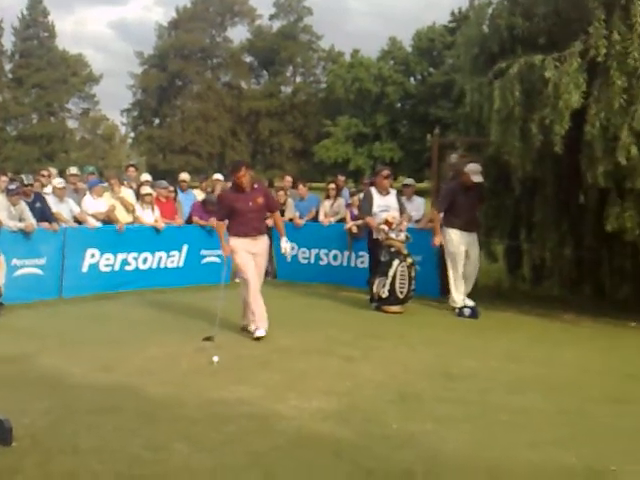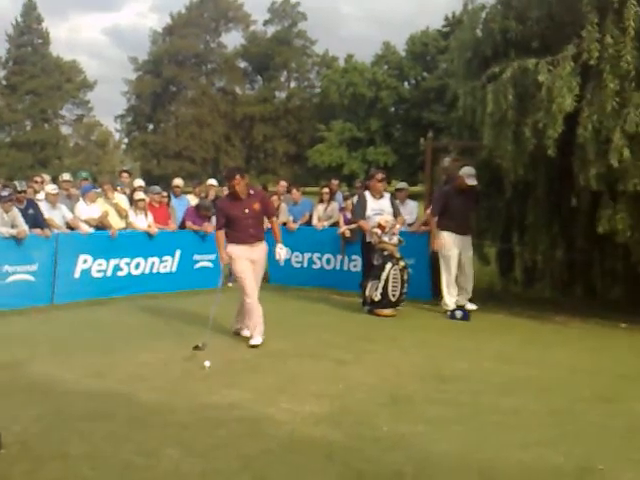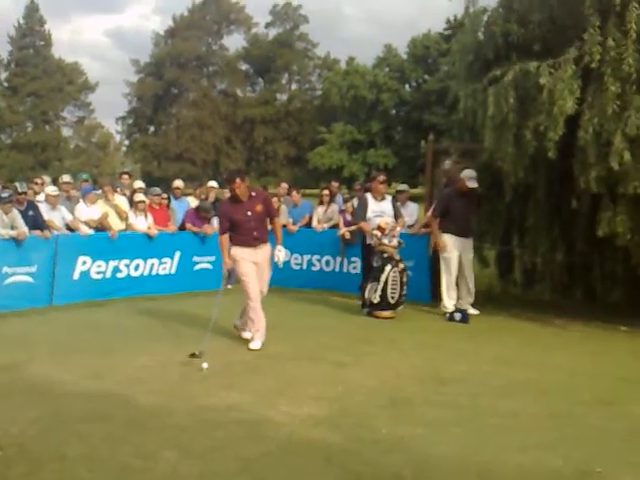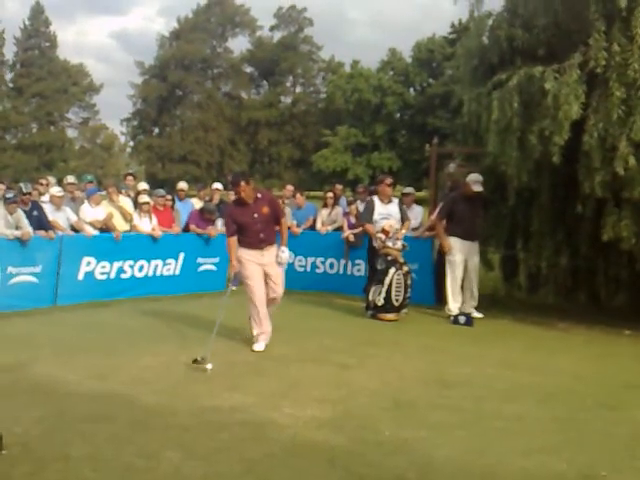
dt=0.1s
person 1, frame 1
left shoulder: (262, 190)
right shoulder: (226, 196)
left elbow: (275, 213)
right elbow: (221, 221)
left wrist: (283, 237)
right wrist: (223, 243)
left hip: (261, 241)
right hip: (238, 242)
left knee: (256, 284)
right knee: (251, 282)
left ankle: (248, 321)
right ankle: (260, 325)
person 1, frame 2
left shoulder: (259, 196)
right shoulder: (223, 204)
left elbow: (272, 218)
right elbow: (219, 230)
left wrist: (279, 243)
right wrist: (221, 252)
left hip: (259, 247)
right hip: (237, 250)
left knee: (252, 291)
right knee: (250, 290)
left ankle: (241, 325)
right ankle: (256, 332)
person 1, frame 3
left shoulder: (262, 197)
right shoulder: (226, 207)
left elbow: (275, 220)
right elbow: (224, 234)
left wrist: (279, 245)
right wrist: (225, 257)
left hip: (264, 249)
right hip: (241, 252)
left knee: (261, 291)
right knee: (252, 293)
left ankle: (242, 323)
right ankle: (257, 334)
person 1, frame 4
left shoulder: (268, 198)
right shoulder: (232, 210)
left elbow: (282, 221)
right elbow: (231, 236)
left wrist: (284, 246)
right wrist: (233, 260)
left hip: (271, 251)
right hip: (248, 254)
left knee: (276, 292)
right knee: (257, 296)
left ankle: (257, 320)
right ankle: (262, 336)
person 2, frame 1
left shoulder: (477, 188)
right shoulder: (451, 189)
right elbow: (437, 211)
left wrist: (475, 218)
right wrist: (438, 233)
left hip: (472, 232)
right hip: (454, 232)
left knee: (473, 266)
right knee: (456, 269)
left ankle: (462, 295)
right ankle: (457, 303)
person 2, frame 2
left shoulder: (472, 192)
right shoulder: (445, 192)
right elbow: (433, 215)
left wrist: (470, 220)
right wrist: (435, 237)
left hip: (466, 235)
right hip: (448, 235)
left knee: (467, 270)
right knee: (449, 271)
left ankle: (463, 299)
right ankle: (450, 305)
person 2, frame 3
left shoulder: (473, 195)
right shoulder: (447, 195)
right elbow: (434, 218)
left wrist: (472, 223)
right wrist: (438, 238)
left hip: (467, 238)
right hip: (449, 238)
left knee: (468, 273)
right knee: (449, 273)
left ankle: (465, 304)
right ankle: (449, 307)
person 2, frame 4
left shoulder: (480, 199)
right shoulder: (453, 198)
left elbow: (484, 214)
right elbow: (439, 220)
left wrist: (479, 227)
right wrist: (443, 240)
left hip: (473, 242)
right hip: (456, 241)
left knee: (472, 277)
right knee: (454, 276)
left ankle: (469, 307)
right ankle: (453, 310)
person 3, frame 1
left shoulder: (395, 194)
right shoulder: (369, 193)
left elbow: (404, 213)
right elbow: (365, 216)
left wrist: (403, 223)
right wrist: (378, 226)
right hip: (377, 237)
right knee: (376, 268)
right ankle: (375, 298)
person 3, frame 2
left shoulder: (389, 197)
right shoulder: (363, 197)
left elbow: (399, 216)
right elbow: (359, 220)
left wrist: (397, 226)
right wrist: (371, 230)
right hip: (370, 241)
right knee: (370, 272)
right ankle: (368, 301)
person 3, frame 3
left shoulder: (390, 200)
right shoulder: (365, 199)
left elbow: (400, 218)
right elbow: (360, 222)
left wrist: (397, 228)
right wrist: (372, 231)
right hip: (371, 242)
right knee: (369, 273)
person 3, frame 4
left shoulder: (397, 203)
right shoulder: (372, 202)
left elbow: (407, 221)
right elbow: (366, 224)
left wrist: (402, 231)
right wrist: (377, 234)
right hip: (377, 245)
right knee: (375, 276)
